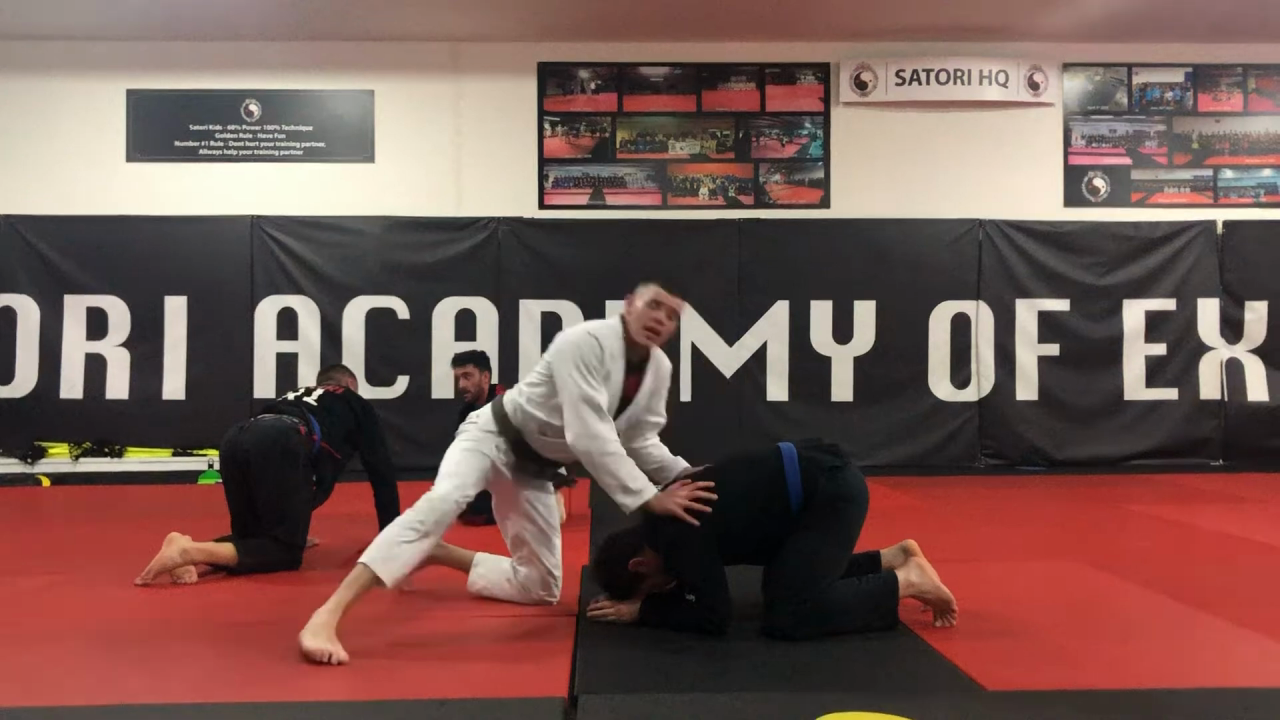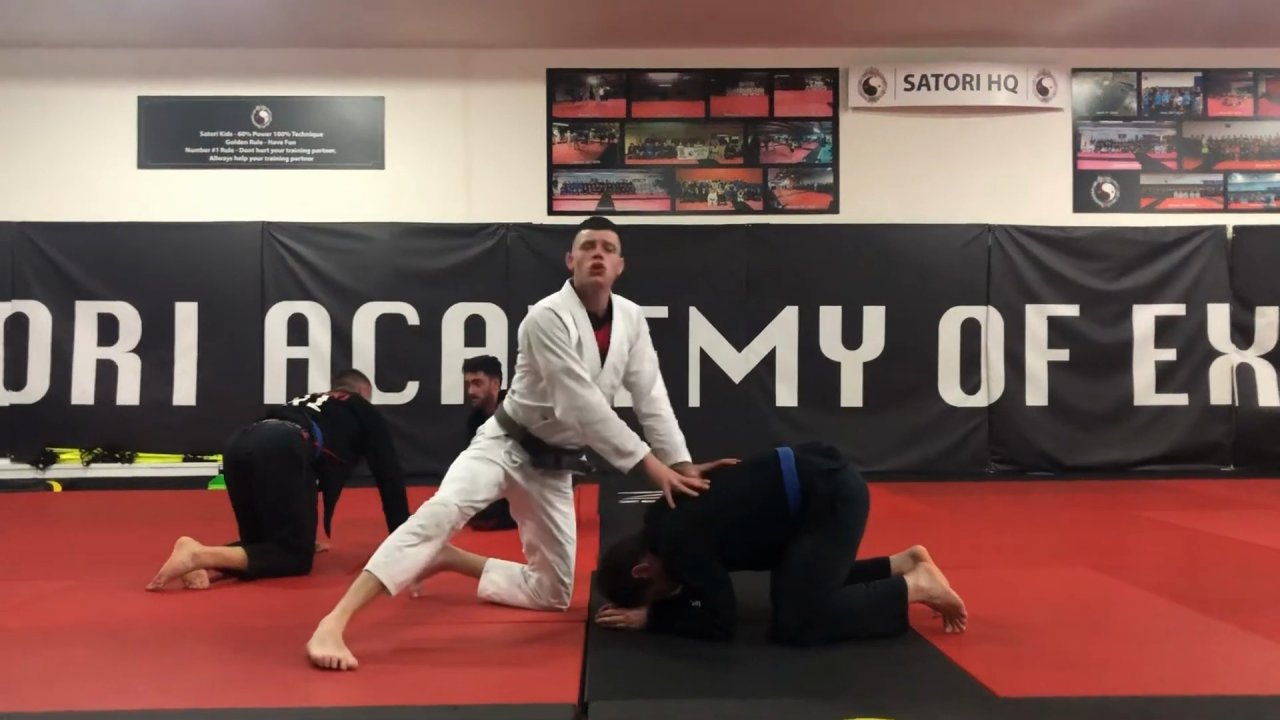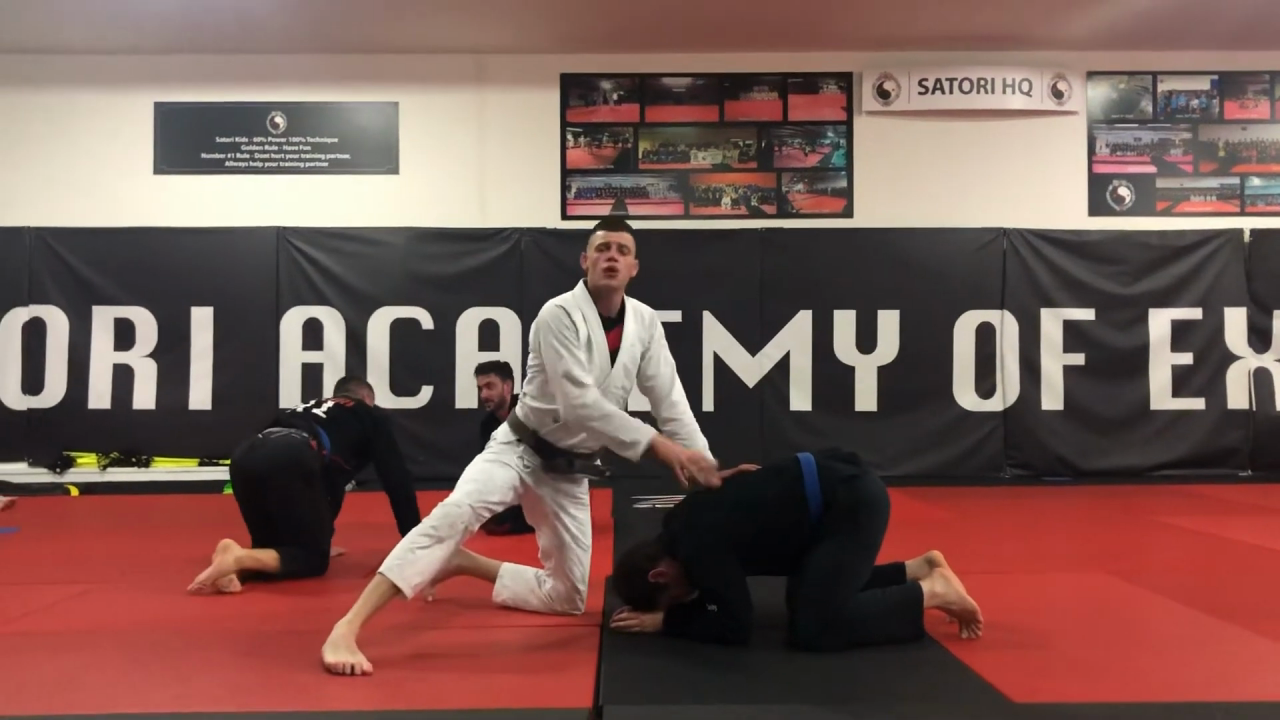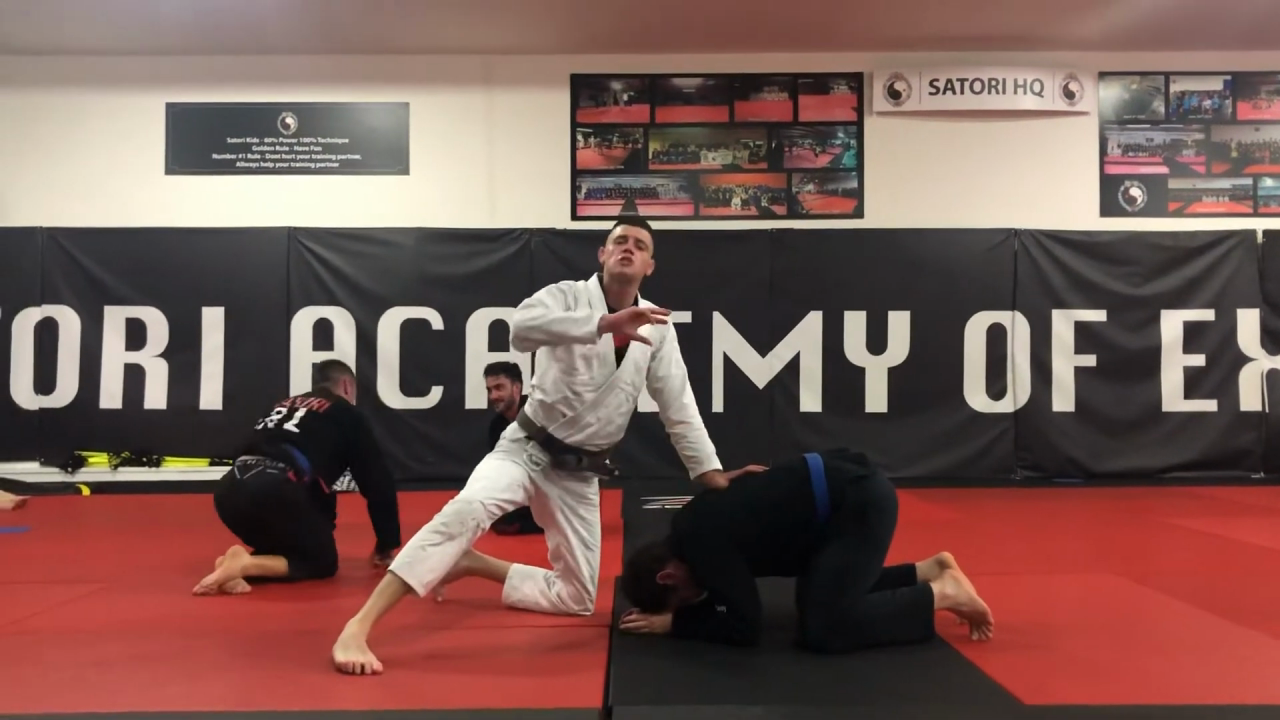
dt=0.5s
person 1, frame 1
left shoulder: (659, 369)
right shoulder: (585, 341)
left elbow: (639, 440)
right elbow: (590, 435)
left wrist: (682, 477)
right wrist: (650, 497)
left hip: (534, 468)
right hip: (495, 436)
left knee: (542, 586)
right knee: (444, 501)
left ankle: (437, 554)
right ankle: (327, 617)
person 1, frame 2
left shoulder: (631, 318)
right shoulder: (548, 317)
left elbow: (651, 397)
right elbow: (581, 406)
left wrist: (681, 463)
right wrist: (649, 463)
left hip: (554, 465)
right hip: (506, 444)
left knee: (553, 593)
right knee: (446, 509)
left ankle: (447, 559)
right ankle: (334, 623)
person 1, frame 3
left shoulder: (644, 322)
right shoulder: (560, 314)
left elbow: (670, 399)
right elbow: (578, 403)
left wrist: (702, 465)
right wrist: (657, 443)
left hip: (570, 471)
right hip: (523, 450)
left knee: (570, 599)
right knee: (459, 514)
left ankle: (462, 563)
right ankle: (347, 629)
person 1, frame 4
left shoulder: (656, 325)
right shoulder: (570, 294)
left elbow: (679, 406)
right elbow: (523, 327)
left wrist: (712, 472)
right wrist: (607, 323)
left hip: (579, 471)
right hip: (529, 448)
left knee: (577, 599)
right knee: (467, 511)
left ankle: (469, 564)
right ankle: (358, 627)
person 2, frame 1
left shoulder: (678, 535)
right shoulder: (662, 520)
left elbow: (713, 617)
right elbow: (698, 585)
left wrist: (639, 608)
right wrist: (638, 596)
left hip: (832, 491)
right hip: (819, 480)
left knee: (787, 616)
right knee: (782, 585)
left ankle: (907, 580)
right ankle: (895, 557)
person 2, frame 2
left shoulder: (678, 542)
right shoulder: (665, 524)
left elbow: (720, 622)
right elbow: (706, 592)
left wrist: (648, 616)
right wrist: (650, 604)
left hip: (832, 493)
right hip: (820, 482)
left knee: (795, 622)
right knee: (793, 588)
left ankle: (915, 585)
right ankle: (904, 563)
person 2, frame 3
left shoulder: (697, 543)
right shoulder: (683, 528)
left elbow: (736, 626)
right elbow: (721, 595)
left wrist: (663, 619)
right wrist: (671, 608)
left hip: (853, 500)
right hip: (839, 489)
left knee: (812, 627)
right knee: (805, 597)
left ankle: (931, 592)
right ankle: (920, 568)
person 2, frame 4
left shoulder: (702, 543)
right shoulder: (692, 529)
left elbow: (745, 627)
right elbow: (731, 597)
left wrist: (671, 620)
right wrist: (676, 610)
left hip: (861, 500)
right hip: (847, 489)
left knee: (822, 629)
right knee: (820, 597)
left ankle: (942, 593)
right ankle: (930, 570)
person 3, frame 1
left shoulder: (296, 397)
right shoulder: (357, 406)
right elbow: (381, 469)
left wrist: (294, 531)
left hip: (236, 440)
right hip: (280, 448)
left knee: (255, 535)
right knee: (286, 552)
left ankle: (192, 555)
right ankle: (190, 551)
person 3, frame 2
left shoulder: (307, 403)
right shoulder: (365, 412)
right elbow: (389, 475)
left wrist: (304, 535)
left hip: (239, 444)
right hip: (282, 452)
left knee: (262, 540)
right knee: (295, 556)
left ankle: (206, 562)
right ankle: (199, 555)
person 3, frame 3
left shoulder: (307, 408)
right shoulder: (370, 418)
right elbow: (397, 479)
left wrist: (319, 539)
left hip: (245, 457)
right hip: (290, 462)
left knee: (275, 546)
right knee: (313, 559)
left ankle: (233, 560)
right ankle: (238, 558)
person 3, frame 4
left shoulder: (283, 406)
right shoulder: (347, 416)
right elbow: (377, 481)
right wrist: (386, 545)
left hip: (230, 491)
right hip: (274, 493)
left knee: (284, 548)
right knee: (322, 562)
left ankle: (237, 561)
right ankle: (244, 564)
